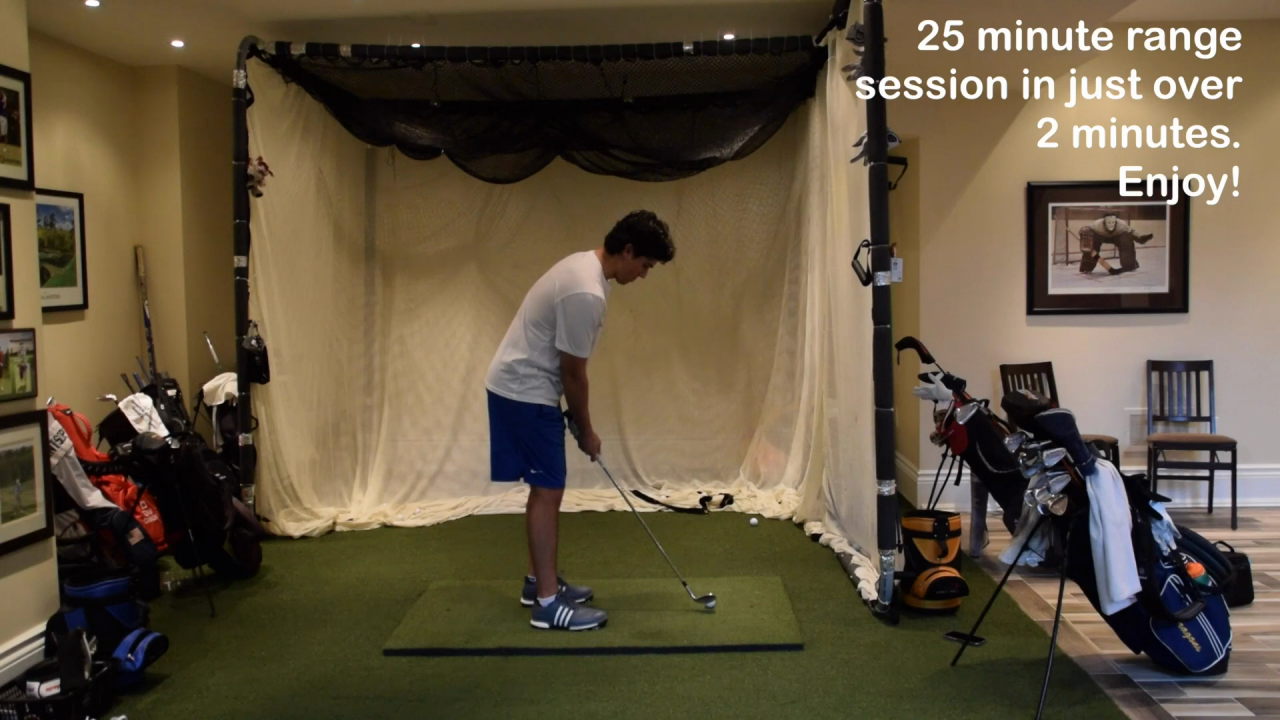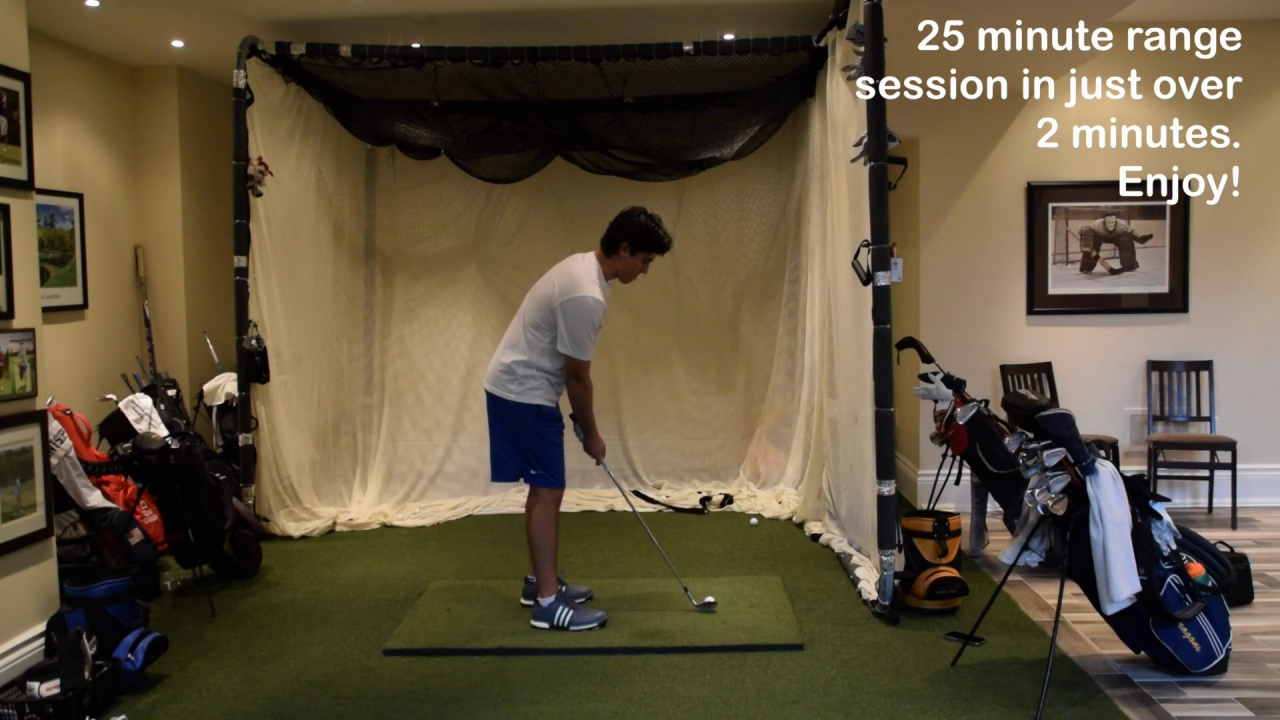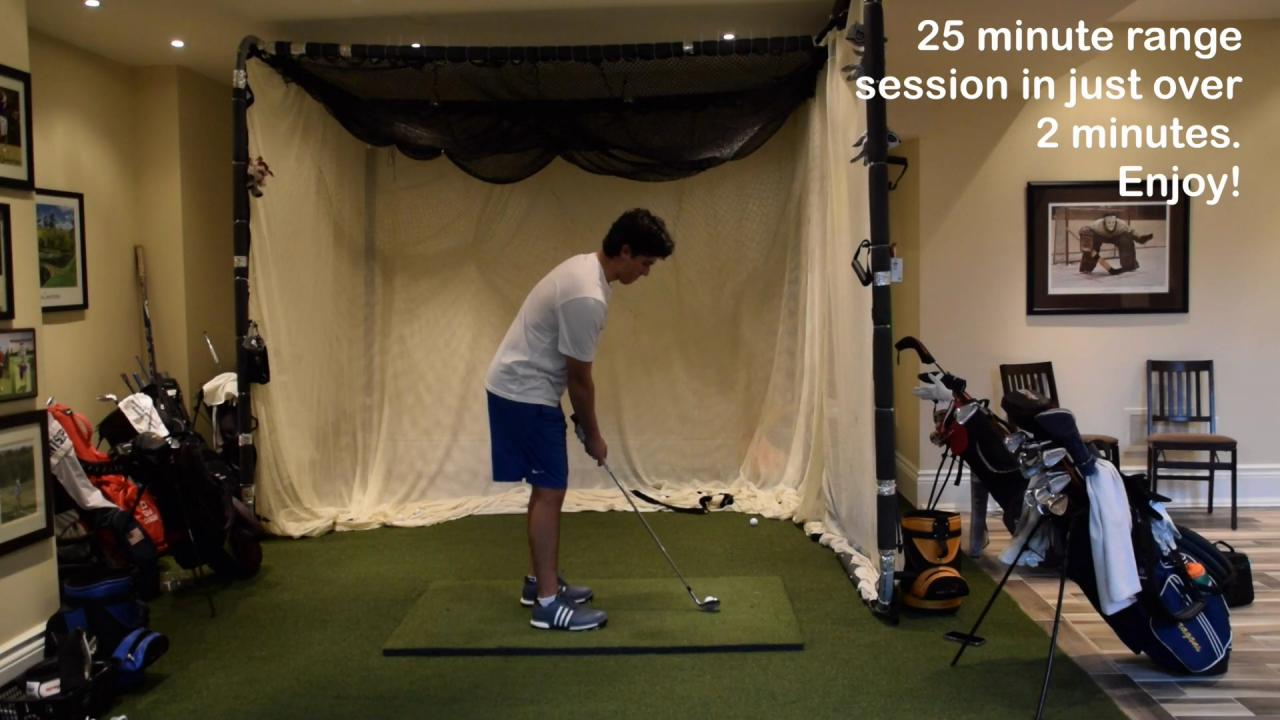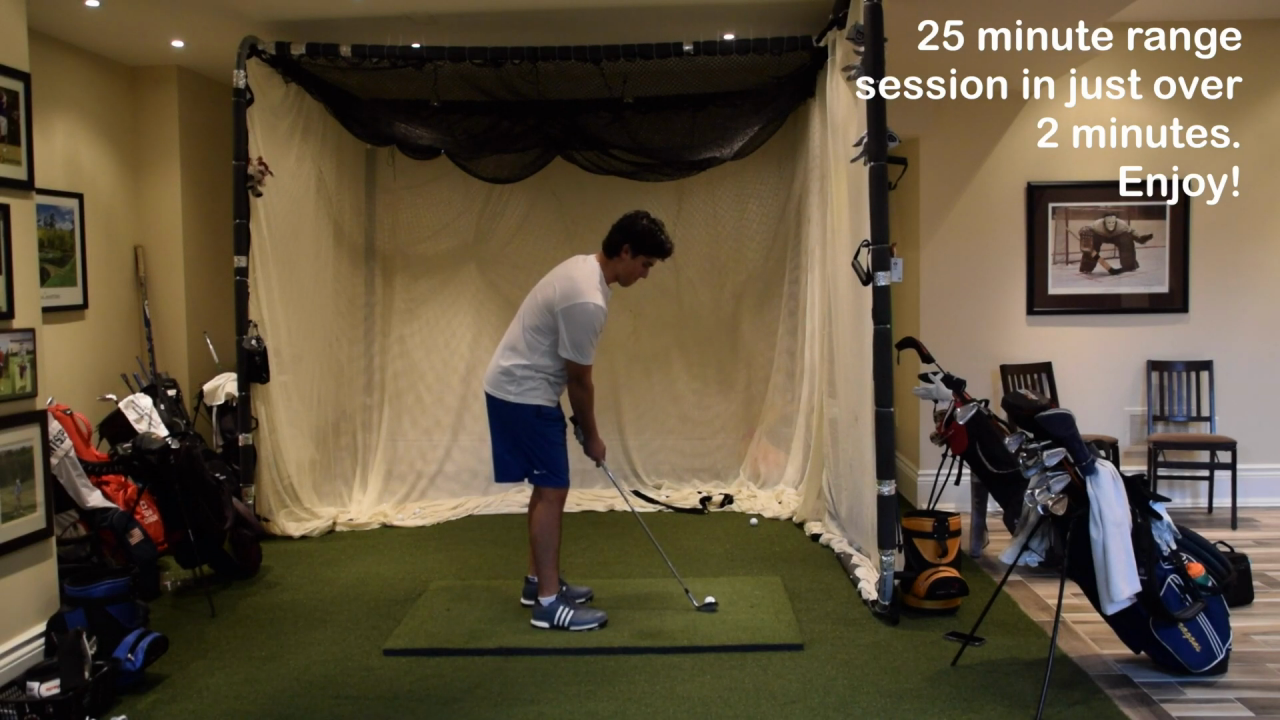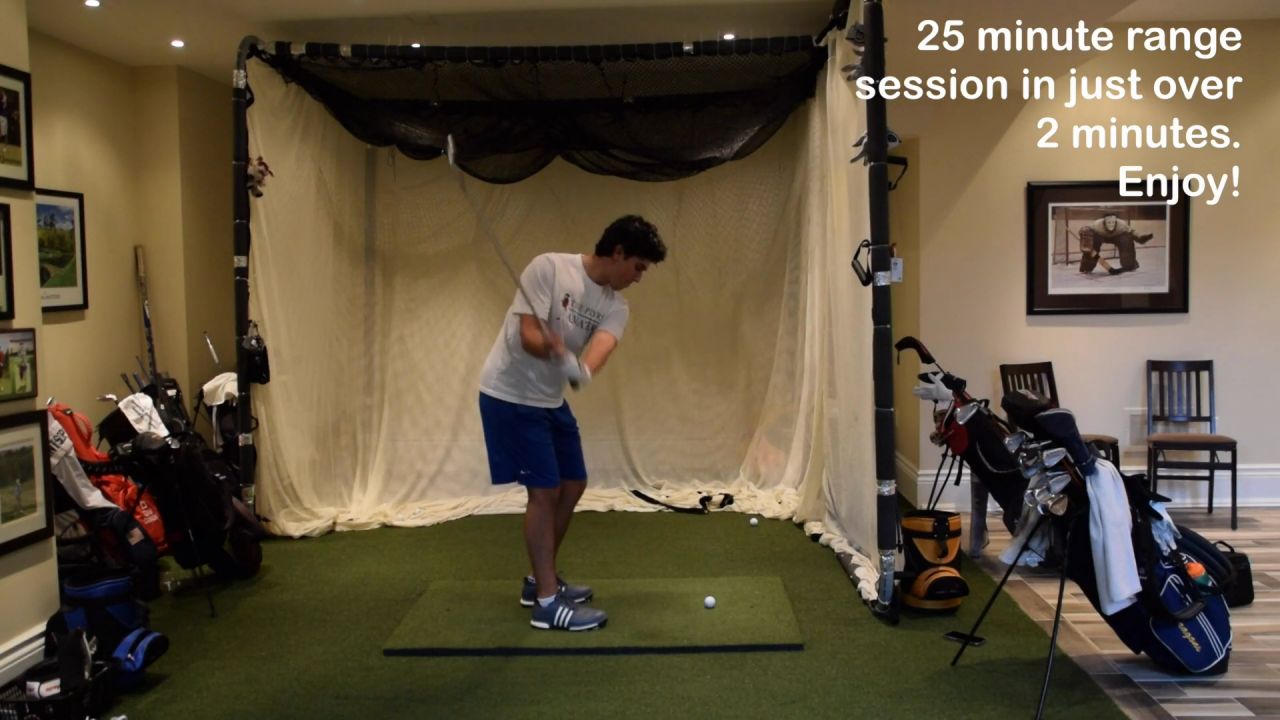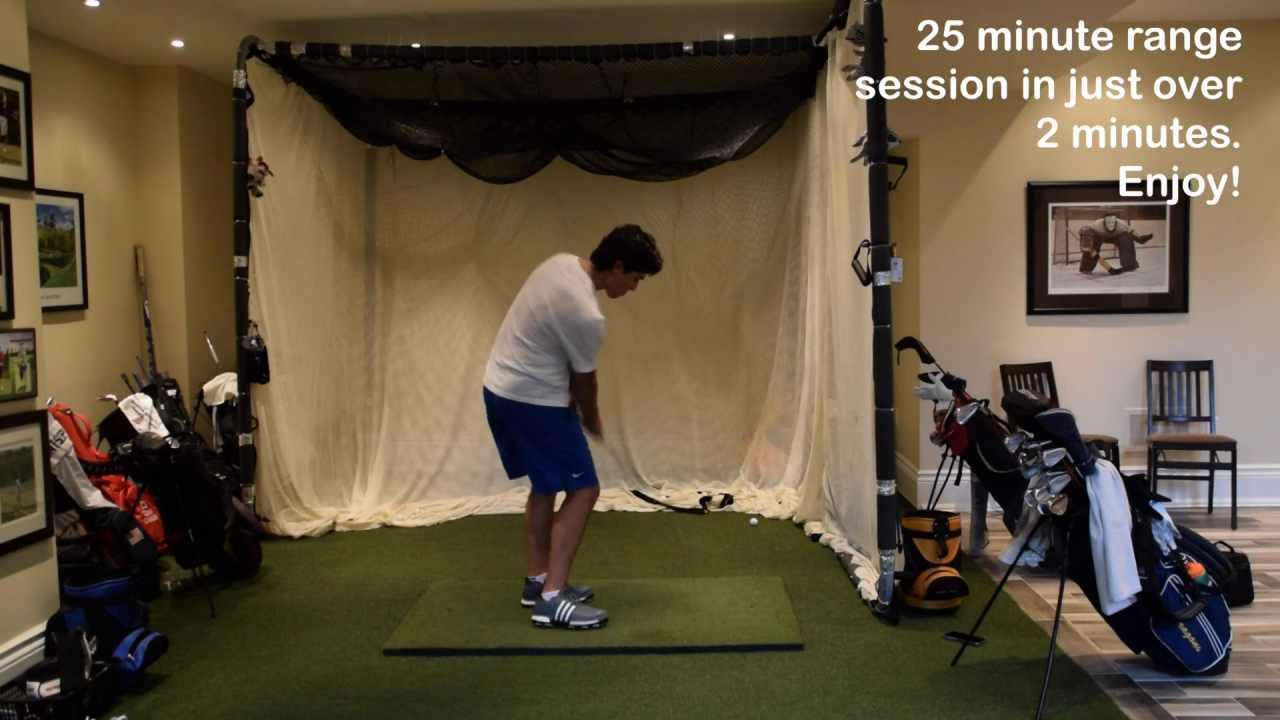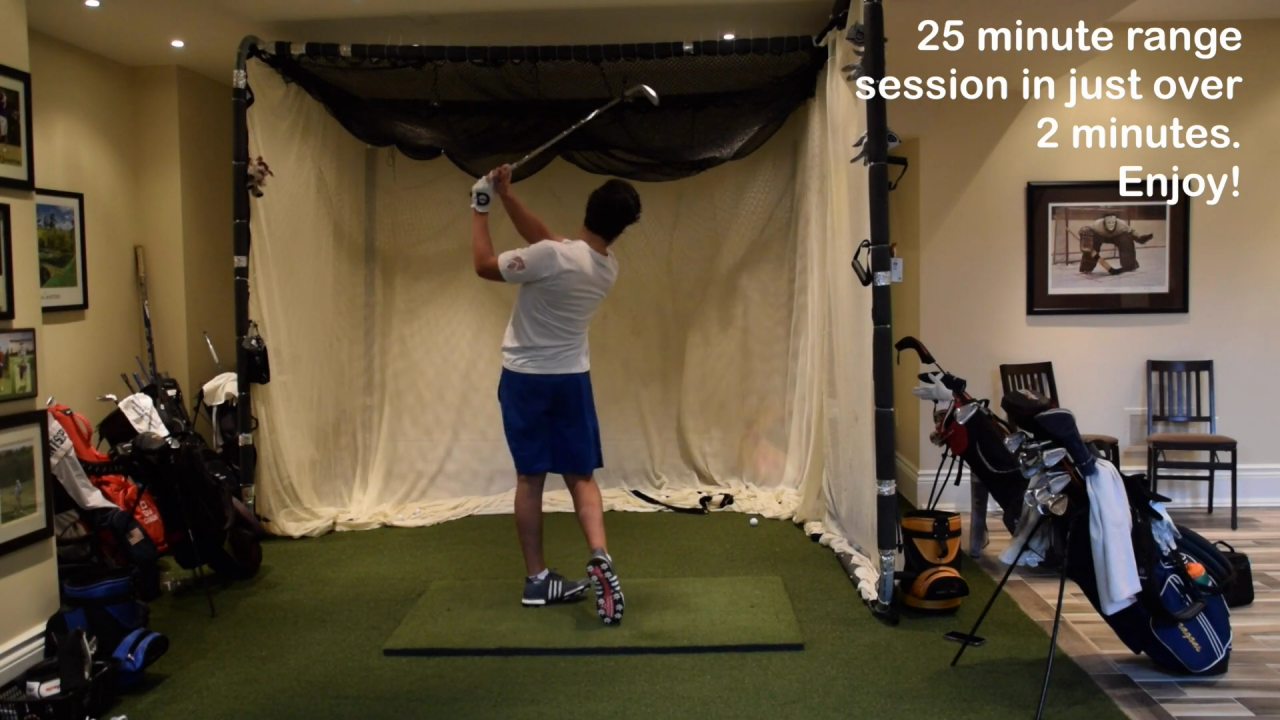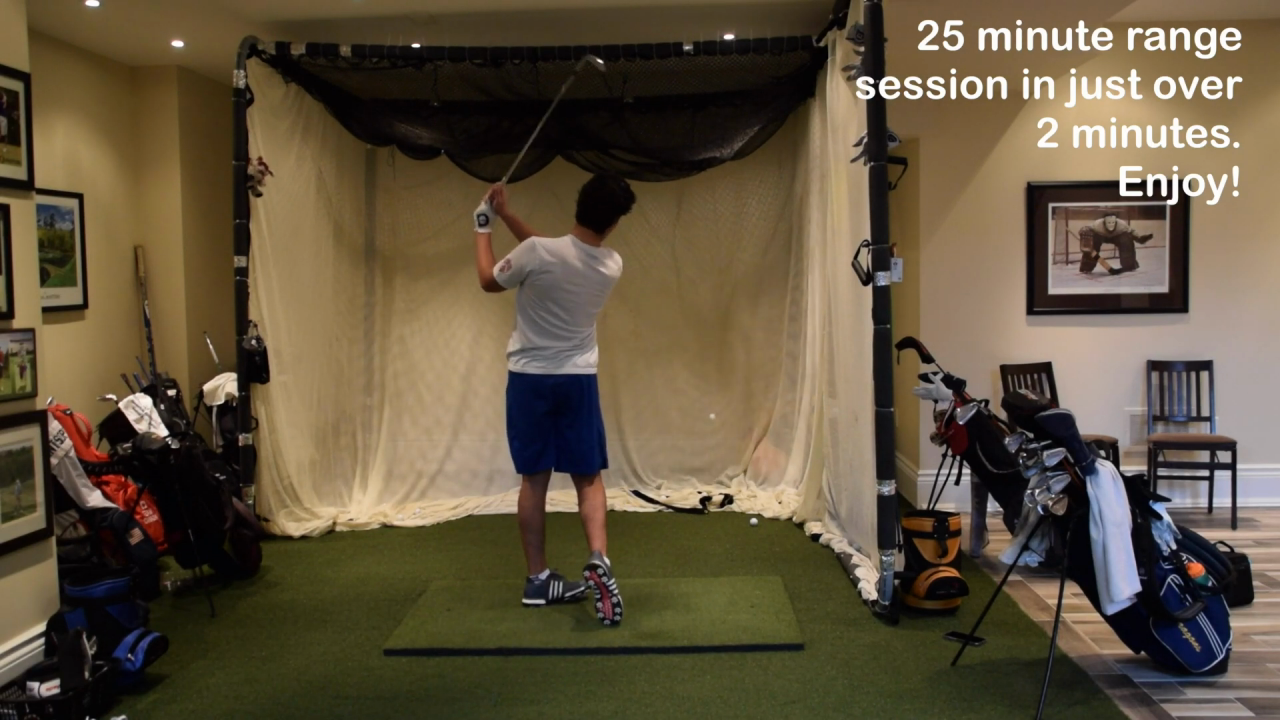
dt=0.5s
person 1, frame 1
left shoulder: (584, 264)
right shoulder: (587, 293)
right elbow: (573, 373)
left wrist: (578, 422)
right wrist: (586, 431)
left hip: (522, 388)
right hip: (525, 392)
left knee: (545, 487)
right knee: (548, 490)
left ankle: (538, 580)
right ankle: (548, 602)
person 1, frame 2
left shoulder: (583, 265)
right shoulder: (587, 296)
right elbow: (577, 376)
left wrist: (583, 424)
right wrist: (592, 434)
left hip: (521, 387)
right hip: (524, 393)
left knee: (544, 489)
right knee: (548, 492)
left ankle: (539, 580)
right ankle: (548, 602)
person 1, frame 3
left shoulder: (586, 267)
right shoulder: (587, 298)
right elbow: (579, 377)
left wrist: (584, 424)
right wrist: (593, 435)
left hip: (525, 387)
right hip: (524, 393)
left knee: (546, 488)
right knee: (550, 491)
left ankle: (538, 579)
right ankle: (548, 602)
person 1, frame 4
left shoulder: (586, 268)
right shoulder: (587, 301)
right elbow: (578, 379)
left wrist: (586, 424)
right wrist: (591, 434)
left hip: (531, 390)
right hip: (522, 393)
left knee: (548, 487)
right knee: (552, 490)
left ankle: (539, 578)
right ankle: (548, 602)
person 1, frame 5
left shoulder: (615, 306)
right shoulder: (550, 268)
left elbow: (601, 347)
right elbow: (527, 334)
left wrist: (581, 369)
right wrist: (552, 348)
left hip: (549, 400)
right hip: (510, 395)
left knee: (571, 486)
right knee: (545, 490)
left ankle: (539, 579)
right ankle: (547, 602)
person 1, frame 6
left shoulder: (561, 262)
right shoulder: (587, 318)
right elbow: (583, 383)
right wrist: (593, 420)
left hip: (499, 389)
right hip: (536, 402)
left knee: (547, 485)
right knee: (583, 490)
left ankle: (539, 580)
right ankle: (552, 599)
person 1, frame 7
left shoulder: (552, 257)
right shoulder: (608, 268)
left elbow: (485, 266)
left wrist: (480, 206)
right wrist: (506, 196)
left hip: (524, 378)
right hip: (572, 379)
left knee: (531, 478)
right knee: (581, 476)
left ankle: (537, 579)
right ankle: (600, 555)
person 1, frame 8
left shoulder: (537, 252)
right shoulder: (612, 266)
left elbow: (489, 281)
left wrist: (483, 225)
right wrist: (506, 217)
left hip: (528, 377)
right hip: (578, 379)
left knee: (534, 478)
right knee: (588, 476)
left ankle: (538, 578)
right ankle: (599, 558)
